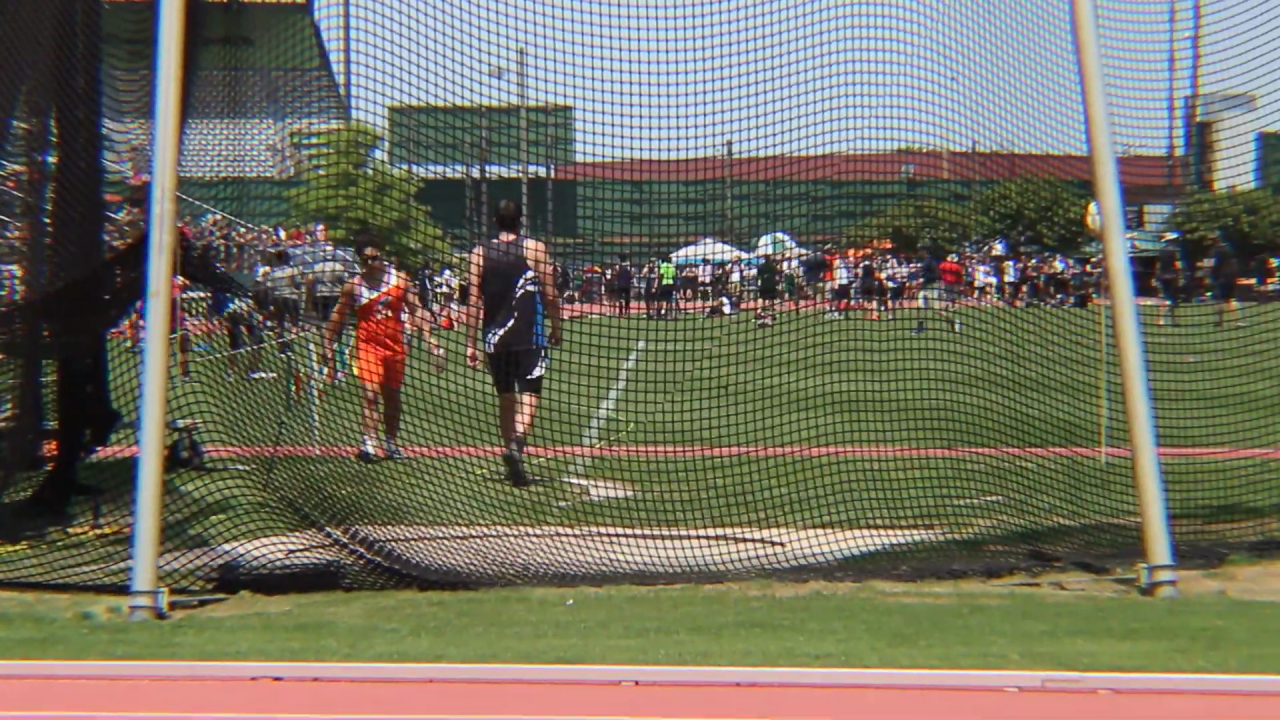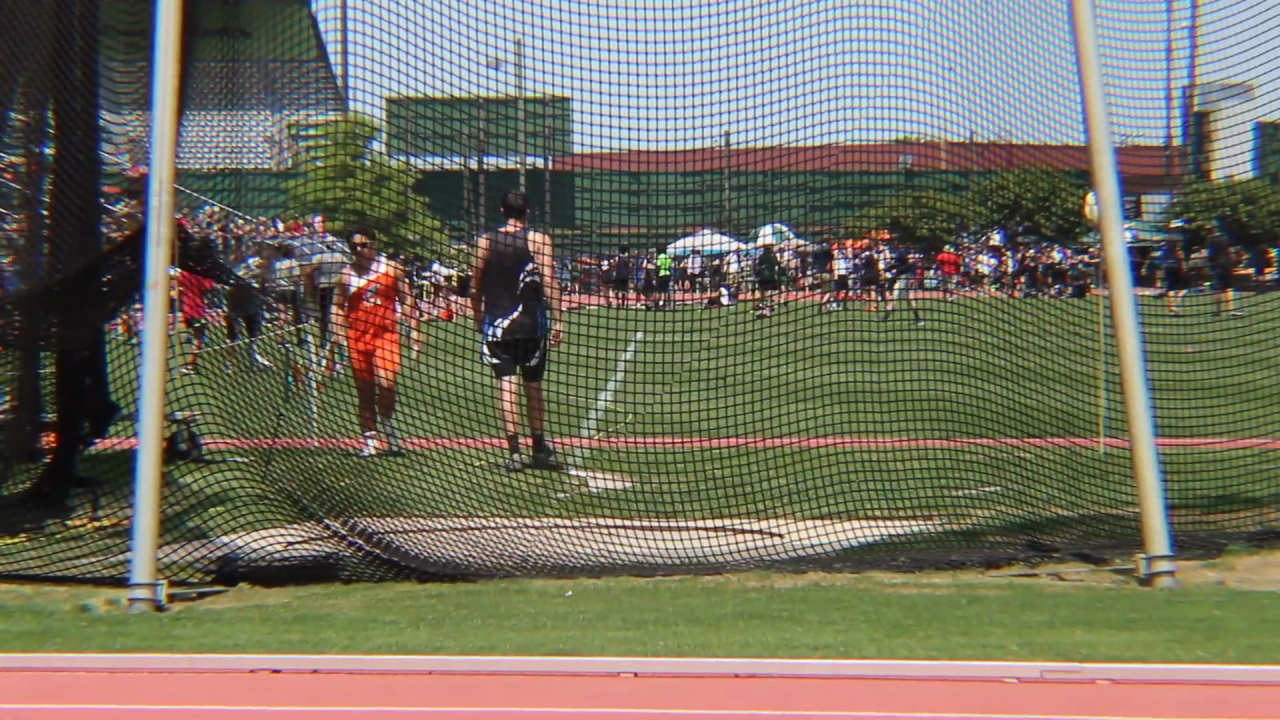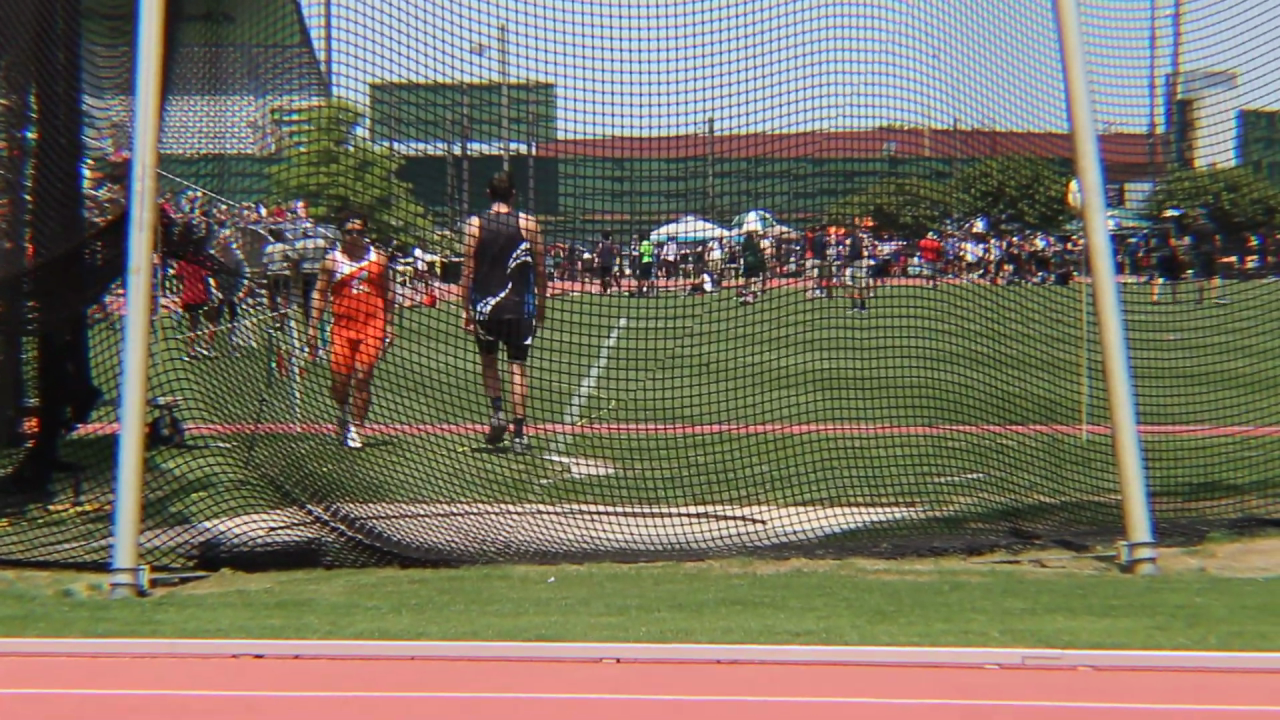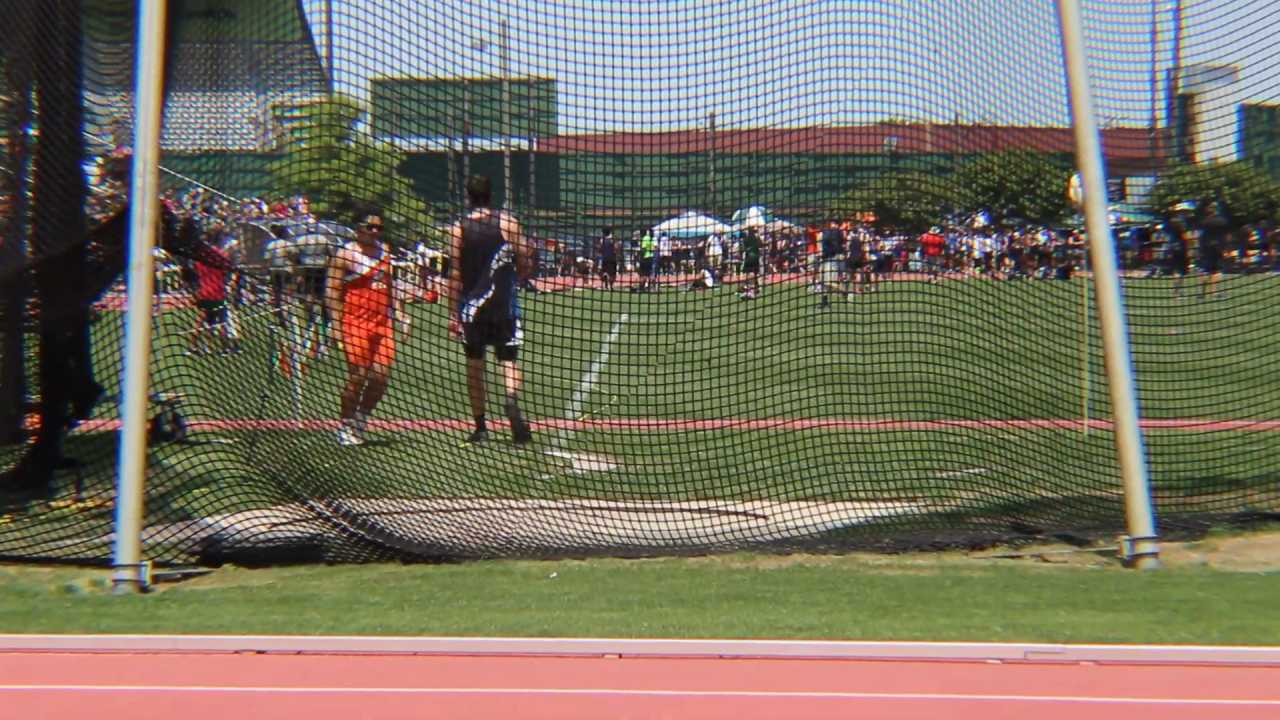
dt=0.4s
person 1, frame 1
left shoulder: (480, 252)
right shoulder: (535, 248)
left elbow: (474, 302)
right elbow: (550, 295)
left wrist: (471, 343)
right wrist: (556, 327)
left hip: (495, 338)
right hip: (529, 337)
left knee: (505, 398)
right knee: (528, 396)
right ankle: (515, 445)
person 1, frame 2
left shoulder: (485, 242)
right shoulder: (539, 240)
left elbow: (475, 289)
right elbow: (549, 283)
left wrist: (479, 320)
right wrist: (557, 321)
left hip: (497, 326)
right hip: (532, 325)
left knee: (506, 386)
right knee: (533, 386)
left ankle: (514, 452)
right ankle: (538, 447)
person 1, frame 3
left shoulder: (475, 224)
right shoulder: (528, 223)
left elbow: (468, 271)
right elbow: (540, 269)
left wrist: (467, 309)
right wrist: (541, 304)
left hip: (485, 307)
right hip: (520, 307)
left knee: (489, 361)
right knee: (518, 367)
left ankle: (497, 413)
right ankle: (519, 435)
person 1, frame 4
left shoulder: (459, 228)
right shoulder: (508, 223)
left elbow: (455, 274)
right elbow: (526, 266)
left wrist: (453, 313)
left hip: (471, 308)
right hip: (505, 307)
left knee: (475, 367)
right knee: (508, 362)
left ankle: (480, 427)
right ankle: (512, 401)
person 2, frame 1
left shoulder: (400, 280)
right shoulder: (353, 285)
left elbow: (415, 310)
right elbow: (338, 315)
left wrist: (428, 338)
right wrist: (328, 344)
left hip: (395, 346)
right hip: (368, 346)
left knee: (392, 396)
right knee: (370, 395)
left ankle: (391, 442)
right ankle: (370, 445)
person 2, frame 2
left shoulder: (392, 269)
right shoulder: (345, 275)
left elbow: (407, 300)
right elbow: (338, 307)
right wrist: (337, 331)
left hip: (386, 336)
right hip: (357, 338)
left knee: (386, 384)
right knee: (365, 391)
left ankle: (386, 423)
right ankle: (370, 440)
person 2, frame 3
left shoulder: (379, 258)
right shoulder: (331, 260)
left elbow: (388, 292)
right elbow: (319, 294)
left wrist: (387, 326)
right wrist: (313, 326)
left hip: (372, 327)
right hip: (342, 327)
left knee: (361, 378)
right knee: (339, 381)
left ankle: (355, 430)
right ankle: (344, 412)
person 2, frame 4
left shoulder: (384, 251)
right shoulder: (345, 255)
right elbow: (332, 291)
left wrist: (399, 313)
right wrist: (337, 323)
left hip: (382, 323)
right hip: (356, 324)
left knee: (381, 377)
right knee: (358, 376)
left ankle: (361, 417)
right ankle: (346, 426)
